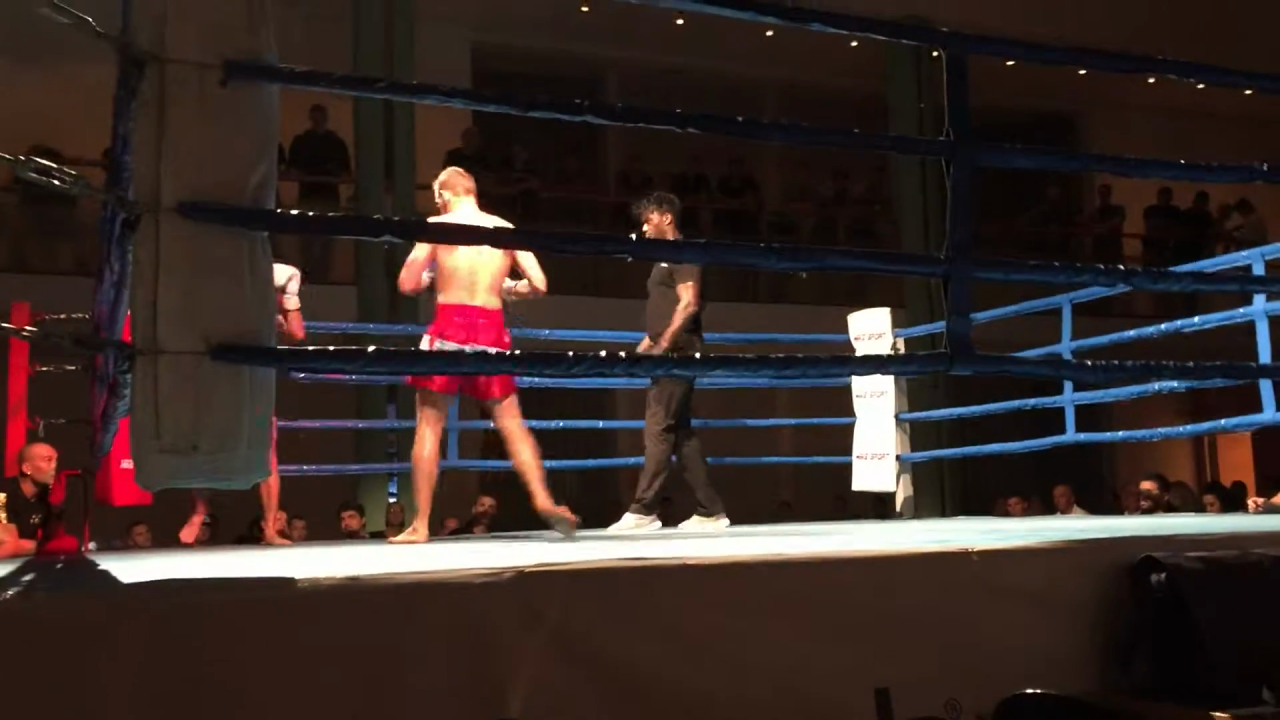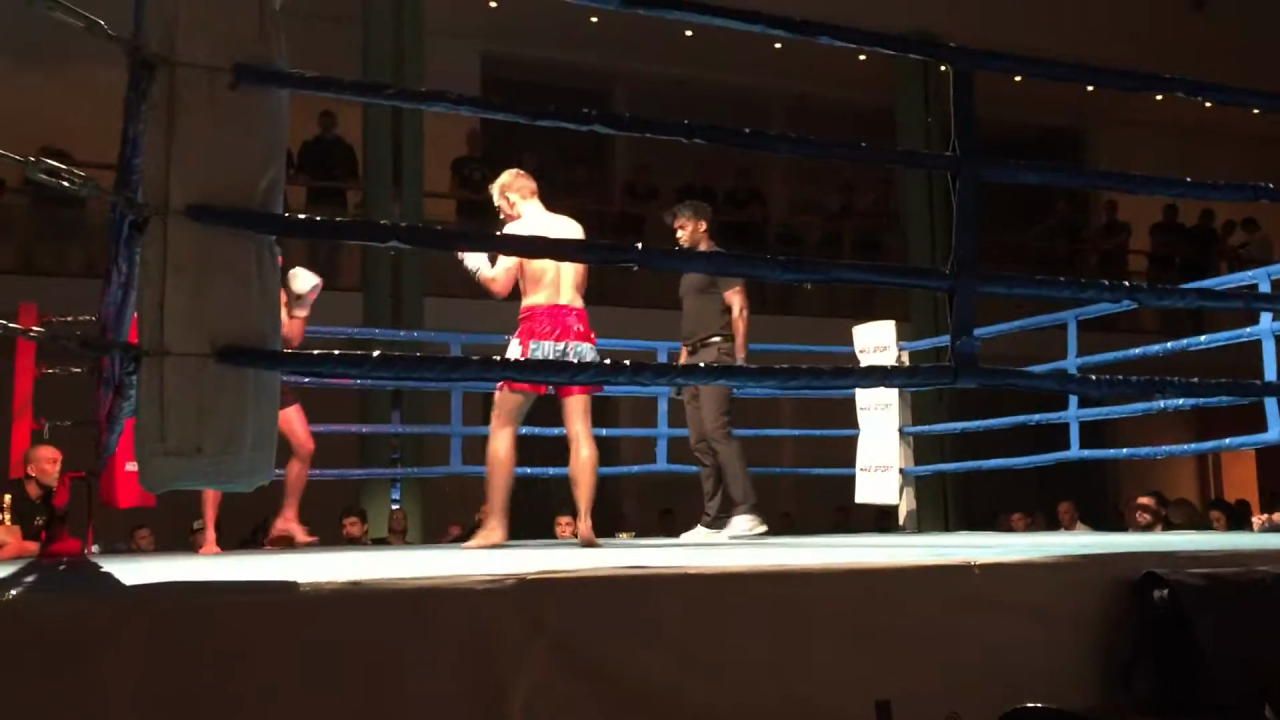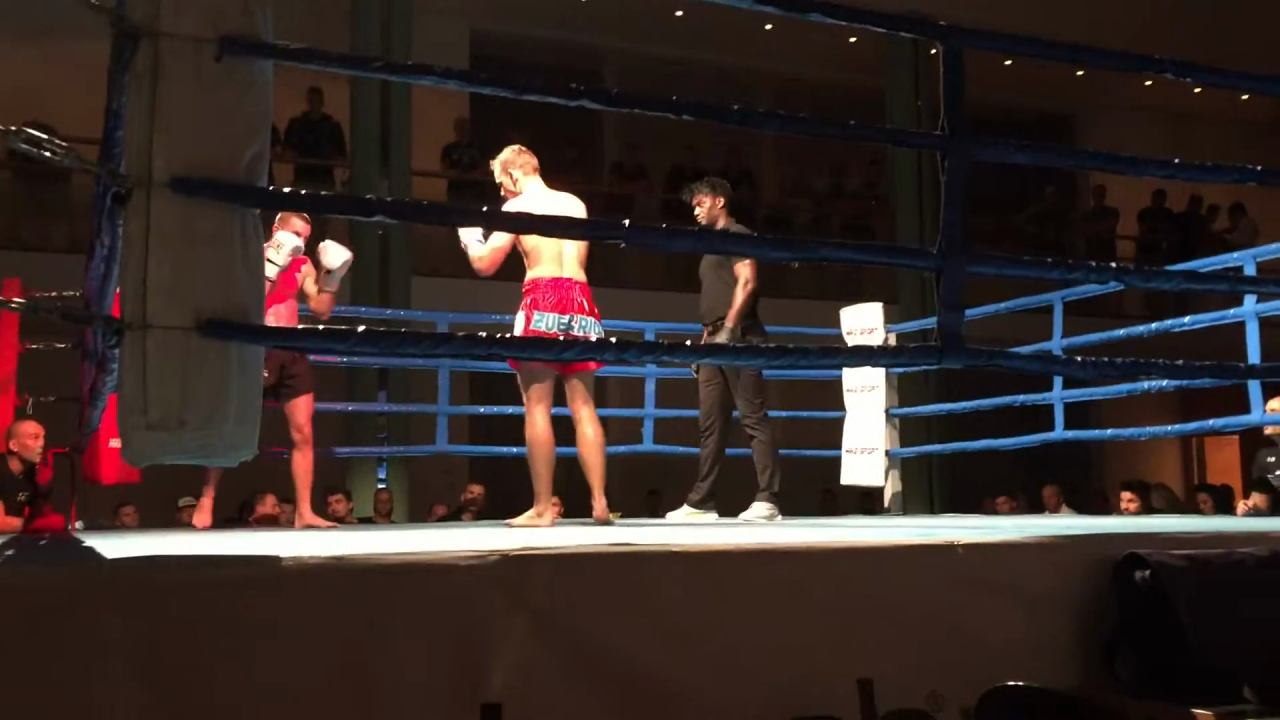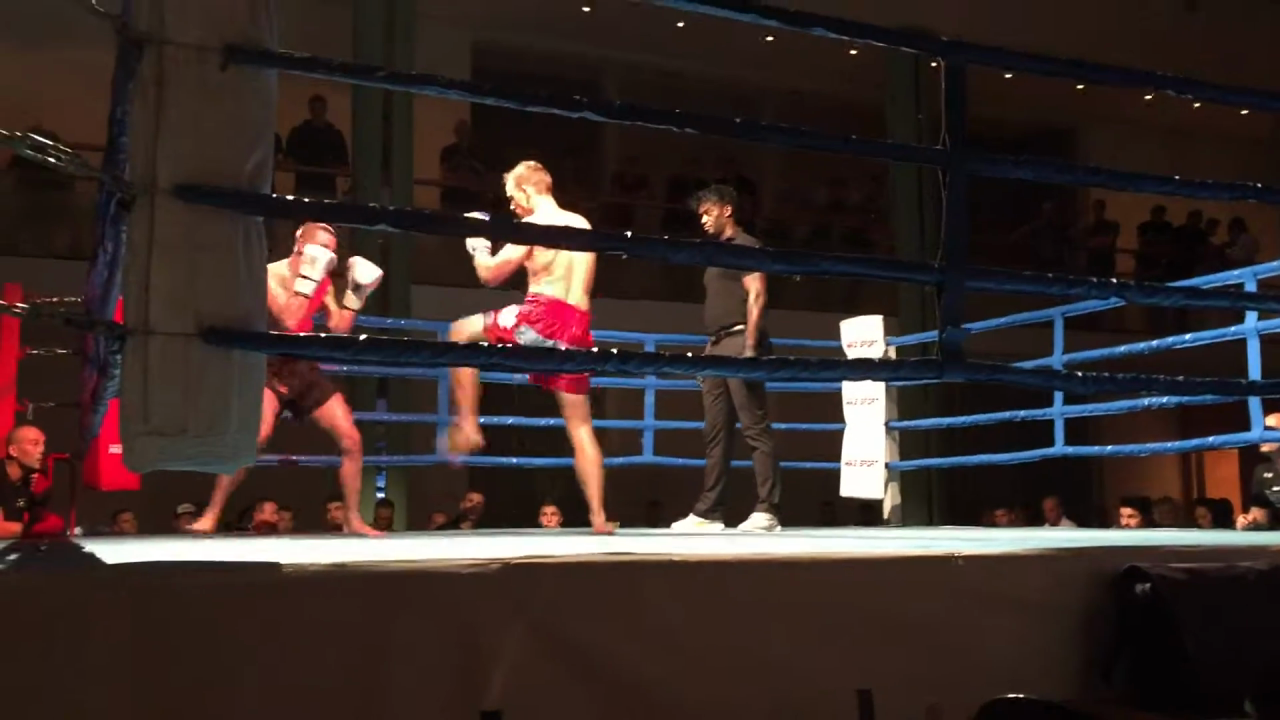
dt=0.4s
person 1, frame 1
left shoulder: (439, 226)
right shoulder: (507, 229)
left elbow: (407, 284)
right elbow: (539, 286)
left wrist: (428, 276)
left hip: (449, 329)
right hip: (490, 330)
left knee: (429, 429)
right knee: (513, 427)
left ankle: (420, 525)
right ankle: (544, 500)
person 1, frame 2
left shoulder: (518, 229)
right shoulder: (574, 227)
left elbow: (500, 286)
left wrist: (475, 261)
left hip: (537, 329)
right hip: (577, 329)
left knee: (502, 427)
right knee: (580, 432)
left ankle: (495, 524)
right ankle: (585, 523)
person 1, frame 3
left shoulder: (518, 206)
right shoulder: (575, 203)
left elbow: (484, 265)
left wrist: (469, 232)
left hip: (542, 302)
right hip: (580, 302)
left knee: (538, 409)
right knee: (583, 408)
left ankle: (542, 507)
right ankle: (600, 502)
person 1, frame 4
left shoulder: (533, 226)
right shoulder: (581, 226)
left elbow: (488, 275)
left wrist: (477, 244)
right wrist: (510, 252)
left hip: (538, 317)
right hip: (577, 331)
left knee: (462, 334)
right knee: (580, 429)
left ankle: (466, 427)
right ankle: (599, 517)
person 2, frame 1
right shoulder: (663, 260)
left elbow: (689, 303)
left wrist: (661, 346)
right wrist: (644, 349)
left hip: (677, 350)
right hip: (666, 353)
left knee: (658, 429)
right knee: (678, 432)
left ankle: (643, 510)
right ankle: (710, 511)
person 2, frame 2
right shoulder: (691, 269)
left elbow: (739, 309)
left wrist: (740, 358)
right wrist: (681, 364)
left hip: (717, 353)
right hip: (695, 361)
left knee: (717, 431)
right knee: (701, 442)
left ankle: (746, 511)
right ankle: (713, 520)
person 2, frame 3
left shoulder: (737, 235)
left elbow: (747, 282)
left wrist: (729, 329)
right wrist: (703, 342)
left hip: (737, 335)
right hip: (715, 339)
left knee: (752, 416)
right knee: (710, 422)
left ankle: (767, 500)
right ankle: (700, 501)
person 2, frame 4
left shoulder: (745, 246)
left elbow: (757, 296)
left wrist: (750, 346)
right wrist: (708, 352)
left hip: (740, 341)
right hip: (717, 348)
left knee: (754, 428)
right knee: (715, 433)
left ankle: (766, 511)
right ankle: (708, 511)
person 3, frame 1
left shoulder: (272, 298)
left elbow: (297, 335)
left wrist: (291, 296)
left knee: (268, 459)
left ankle: (271, 530)
right ankle: (197, 516)
person 3, frame 2
left shoulder: (276, 294)
left elbow: (293, 340)
left wrist: (302, 303)
left knee: (304, 447)
left ankle: (288, 519)
right ankle: (209, 538)
person 3, frame 3
left shoulder: (302, 264)
left elbow: (322, 311)
left wrist: (331, 277)
right wrist: (273, 263)
left hip: (291, 353)
left knee: (302, 435)
left ankle: (304, 513)
right ankle: (207, 501)
person 3, frame 4
left shoulder: (323, 281)
right shoulder: (270, 275)
left elbow: (340, 330)
right elbow: (288, 322)
left wrist: (356, 294)
right wrist: (310, 277)
left hip: (306, 369)
right hip: (271, 367)
left knee: (352, 441)
right knee: (257, 436)
left ankle: (354, 520)
right ankle: (211, 514)
